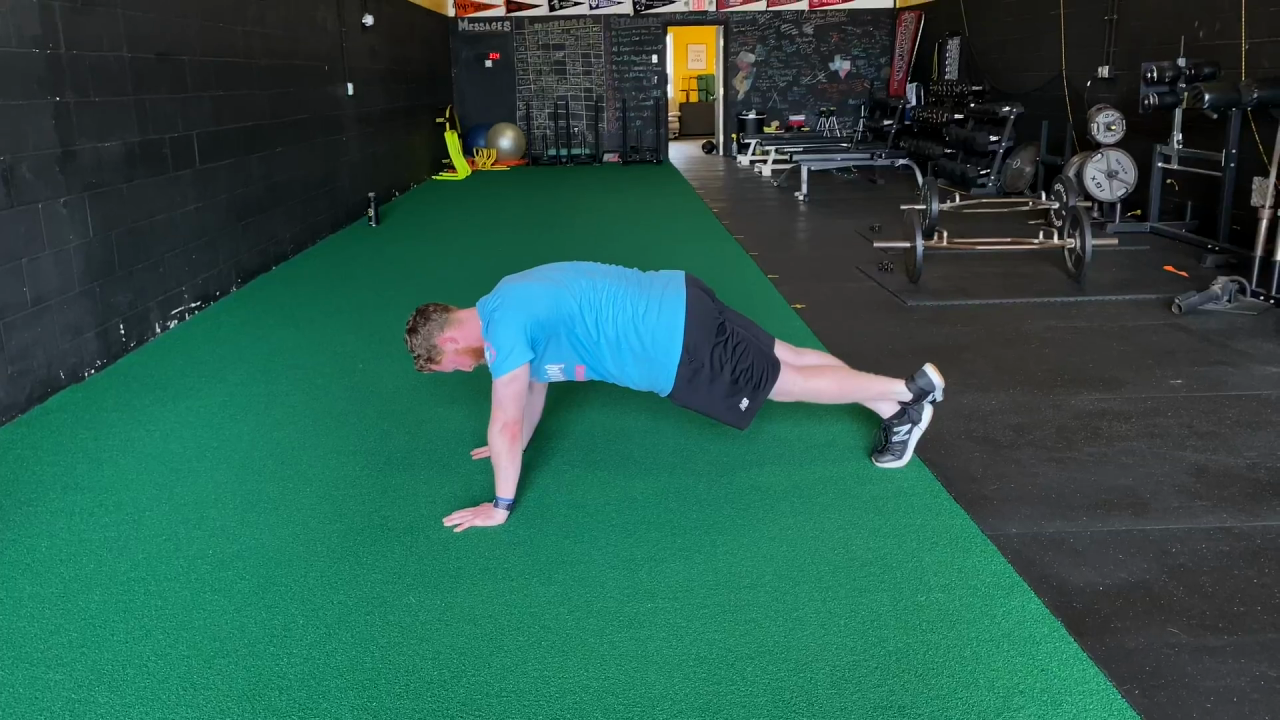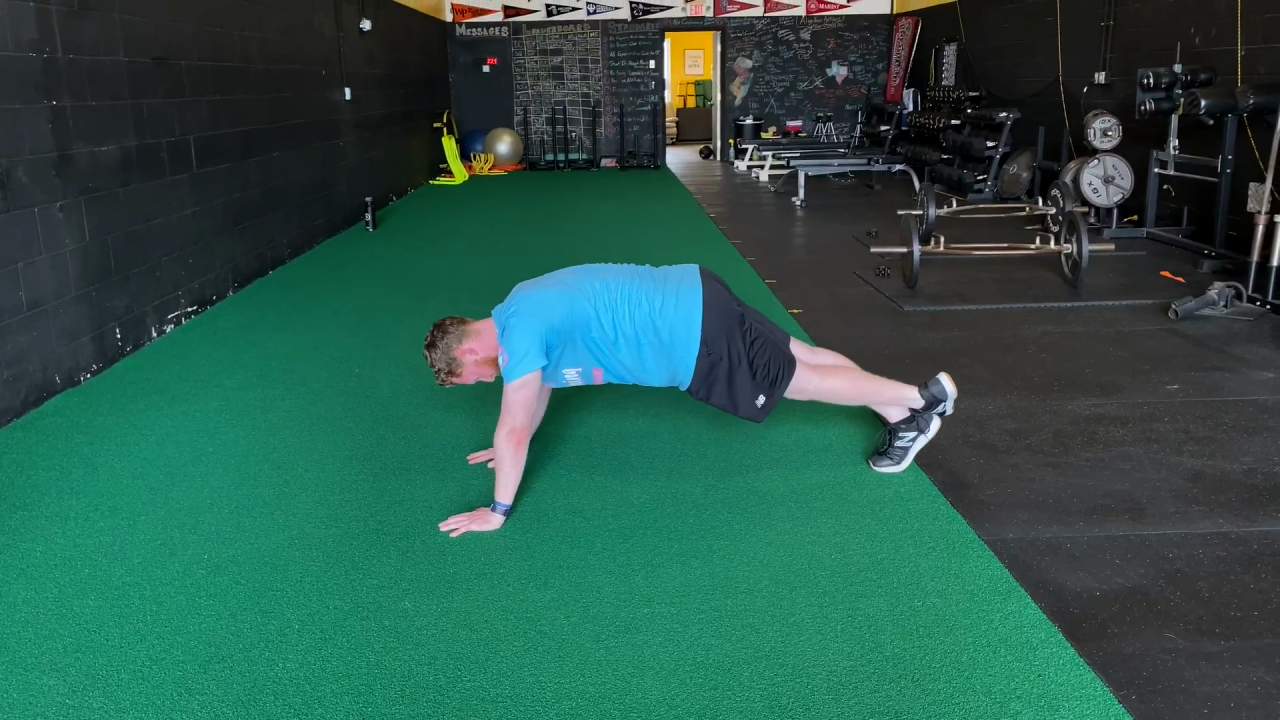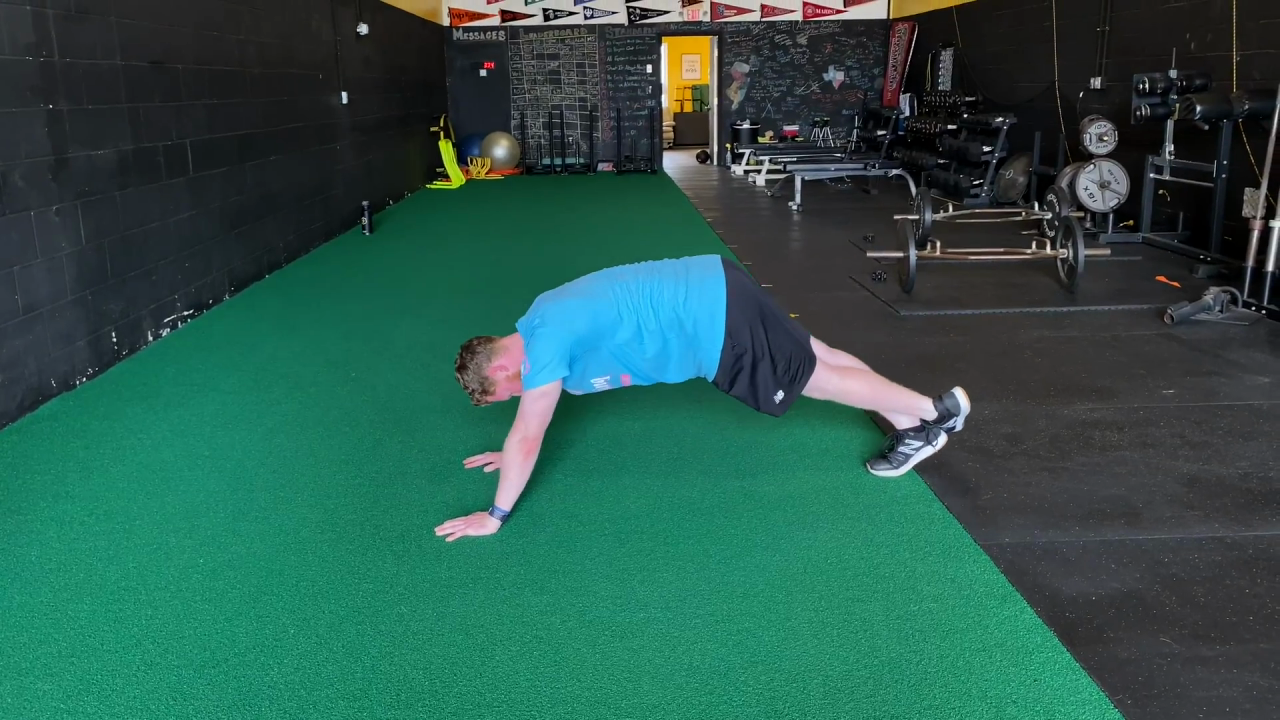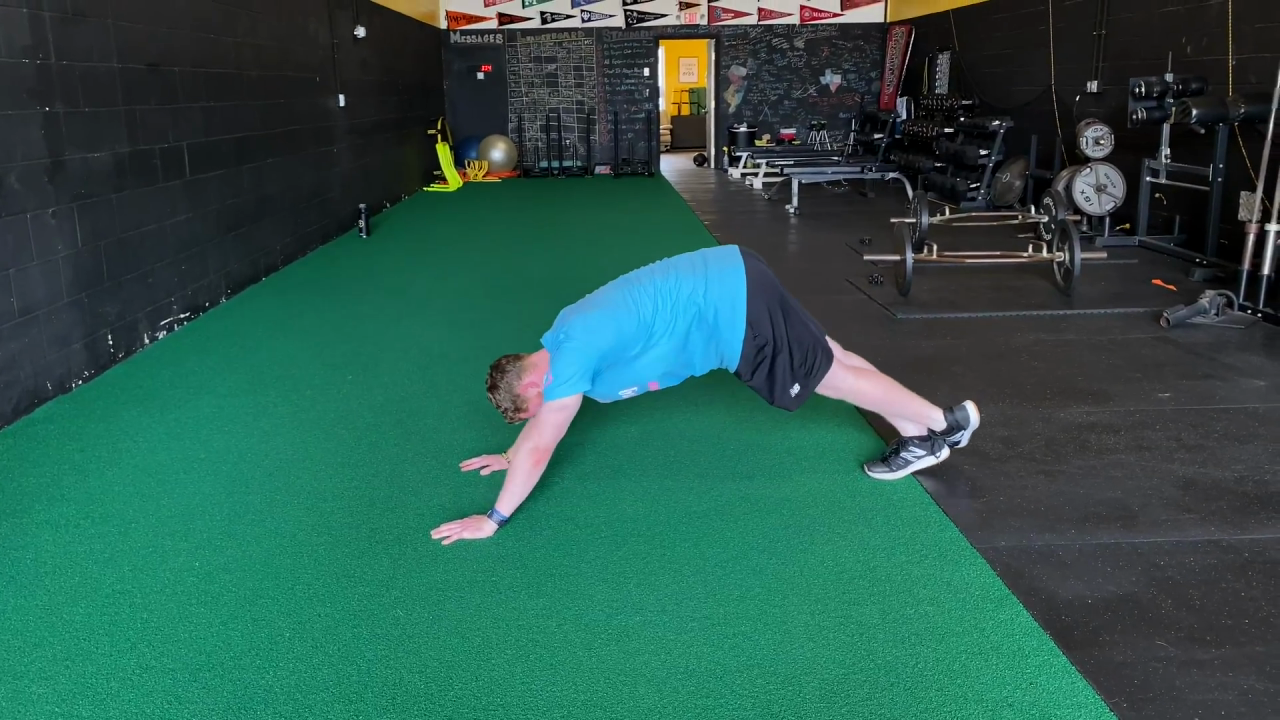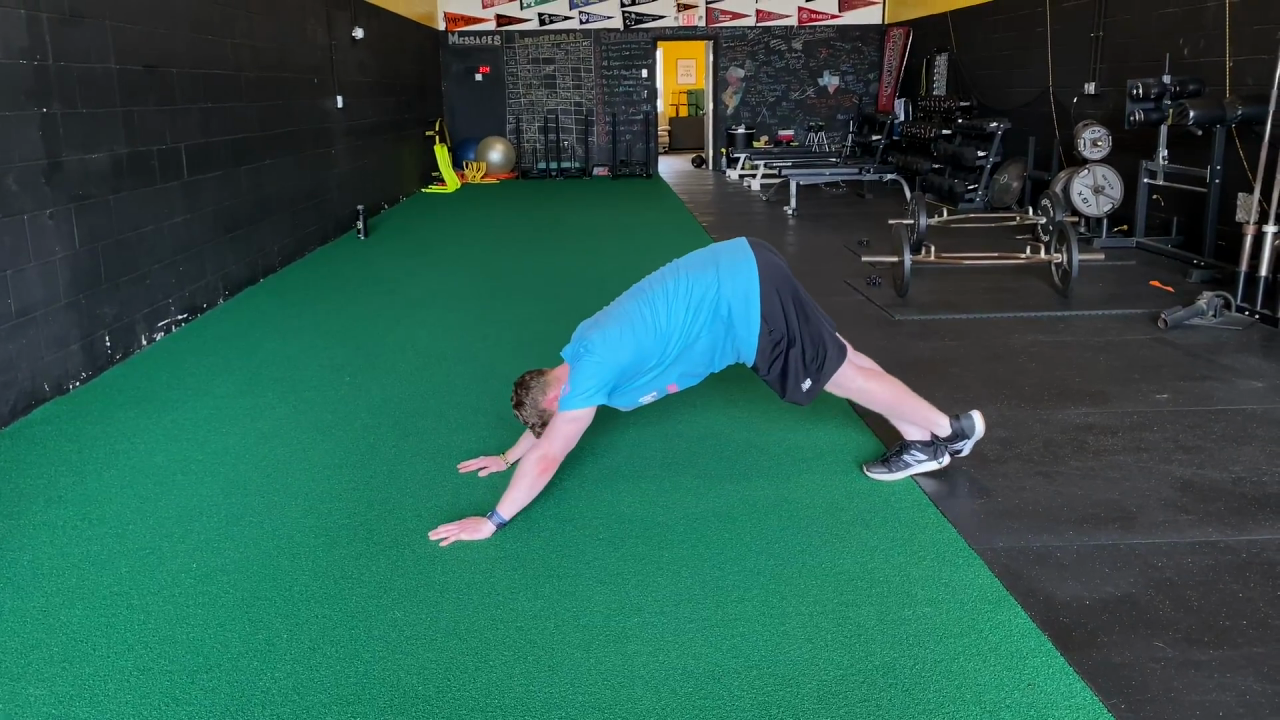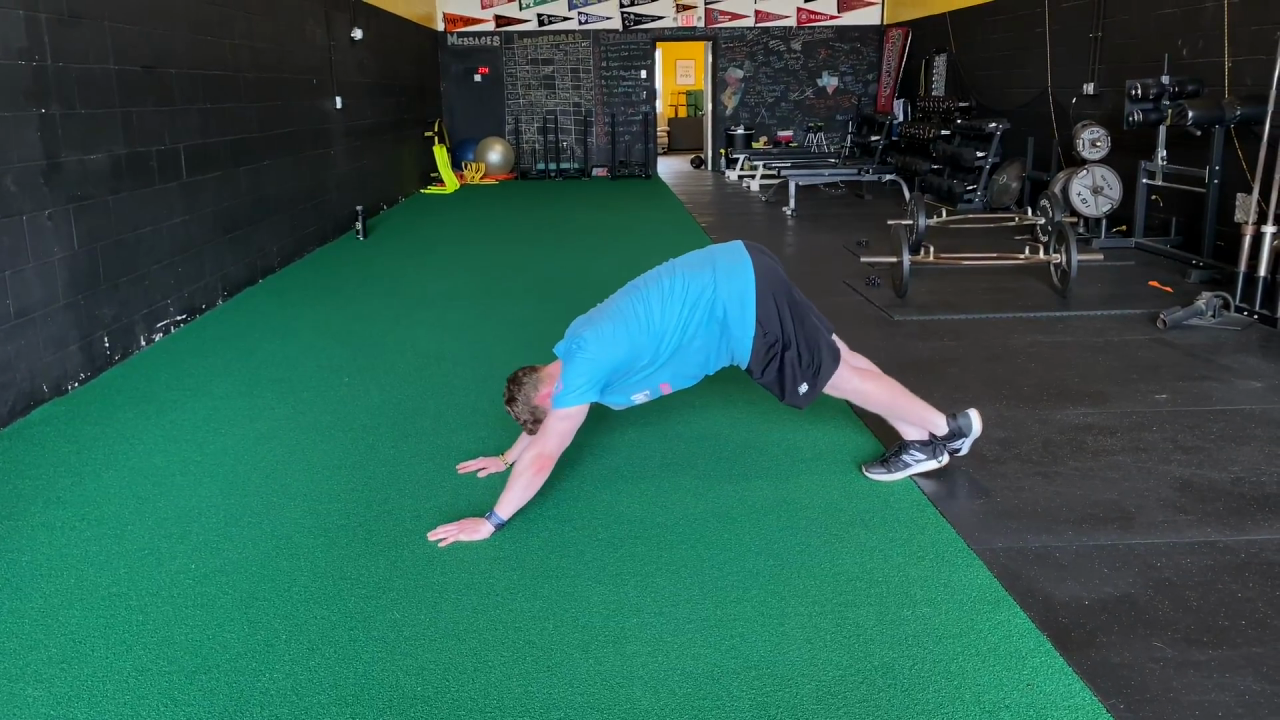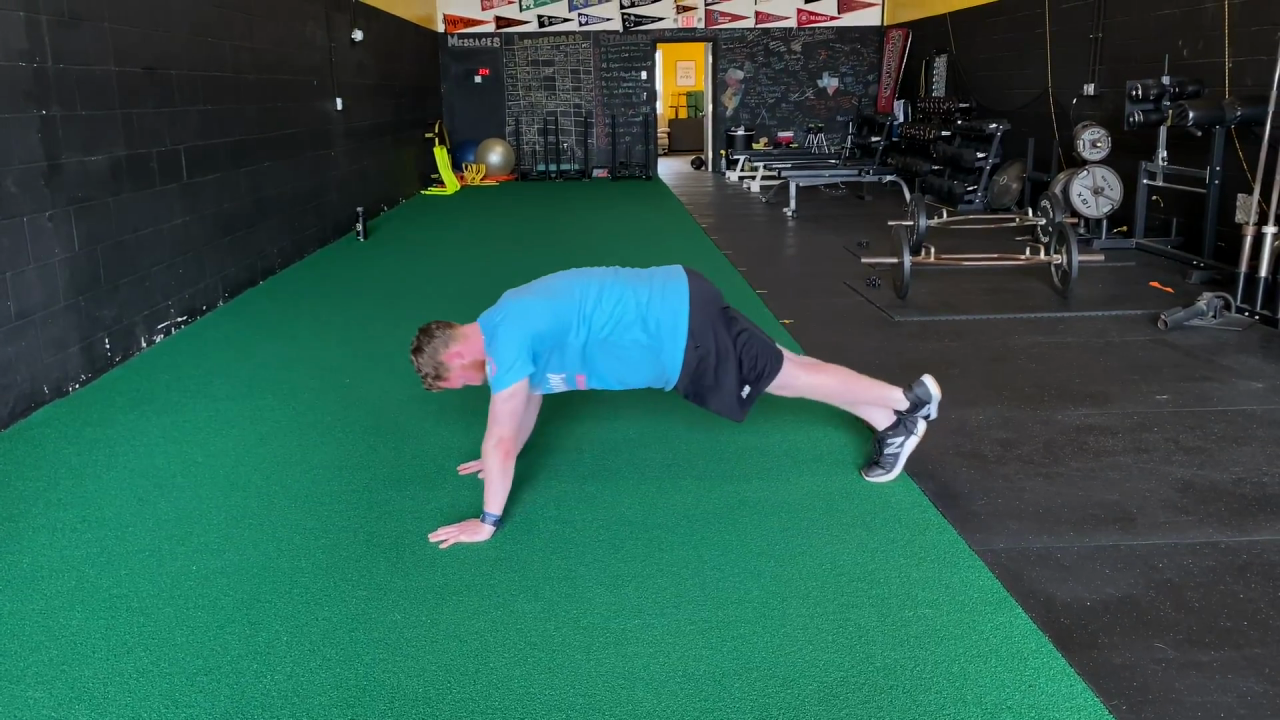
dt=0.5s
person 1, frame 1
left shoulder: (502, 326)
right shoulder: (509, 304)
left elbow: (505, 422)
right elbow: (535, 381)
left wrist: (501, 504)
right wrist: (514, 447)
left hip: (677, 348)
right hip: (676, 308)
left knee: (788, 383)
right knee: (784, 358)
left ankle: (909, 391)
right ankle: (896, 412)
person 1, frame 2
left shoulder: (517, 333)
right shoulder: (524, 311)
left elbow: (513, 428)
right elbow: (540, 385)
left wrist: (498, 510)
right wrist: (509, 447)
left hip: (694, 336)
right hip: (690, 302)
left knee: (799, 380)
right knee: (798, 356)
left ankle: (922, 398)
right ankle: (905, 416)
person 1, frame 3
left shoulder: (544, 343)
right shoulder: (542, 324)
left elbow: (528, 435)
left wrist: (495, 515)
right wrist: (511, 453)
left hip: (714, 324)
right hip: (711, 292)
left knee: (819, 378)
right knee: (816, 356)
left ankle: (935, 411)
right ankle: (912, 425)
person 1, frame 4
left shoulder: (569, 357)
right shoulder: (566, 338)
left elbow: (540, 445)
right elbow: (542, 413)
left wrist: (493, 518)
right wrist: (509, 455)
left hip: (734, 308)
right hip: (730, 282)
left knee: (828, 376)
right knee: (827, 357)
left ankle: (944, 422)
right ankle: (919, 434)
person 1, frame 5
left shoulder: (592, 369)
right shoulder: (583, 351)
left elbow: (549, 454)
right elbow: (547, 413)
left wrist: (493, 520)
right wrist: (508, 456)
left hip: (747, 300)
right hip: (743, 273)
left knee: (838, 373)
right knee: (837, 357)
left ankle: (946, 431)
right ankle: (921, 436)
person 1, frame 6
left shoulder: (582, 366)
right shoulder: (577, 348)
left elbow: (545, 454)
right elbow: (545, 411)
left wrist: (491, 522)
right wrist: (508, 457)
left hip: (741, 302)
right hip: (738, 278)
left knee: (833, 373)
right knee: (831, 355)
left ankle: (945, 429)
right ankle: (920, 436)
person 1, frame 7
left shoulder: (504, 339)
right shoulder: (509, 322)
left elbow: (501, 438)
right elbow: (528, 399)
left wrist: (487, 521)
right wrist: (498, 461)
left hip: (677, 328)
right hip: (674, 304)
left knee: (782, 377)
right knee: (779, 369)
left ankle: (907, 404)
right ankle: (893, 421)
